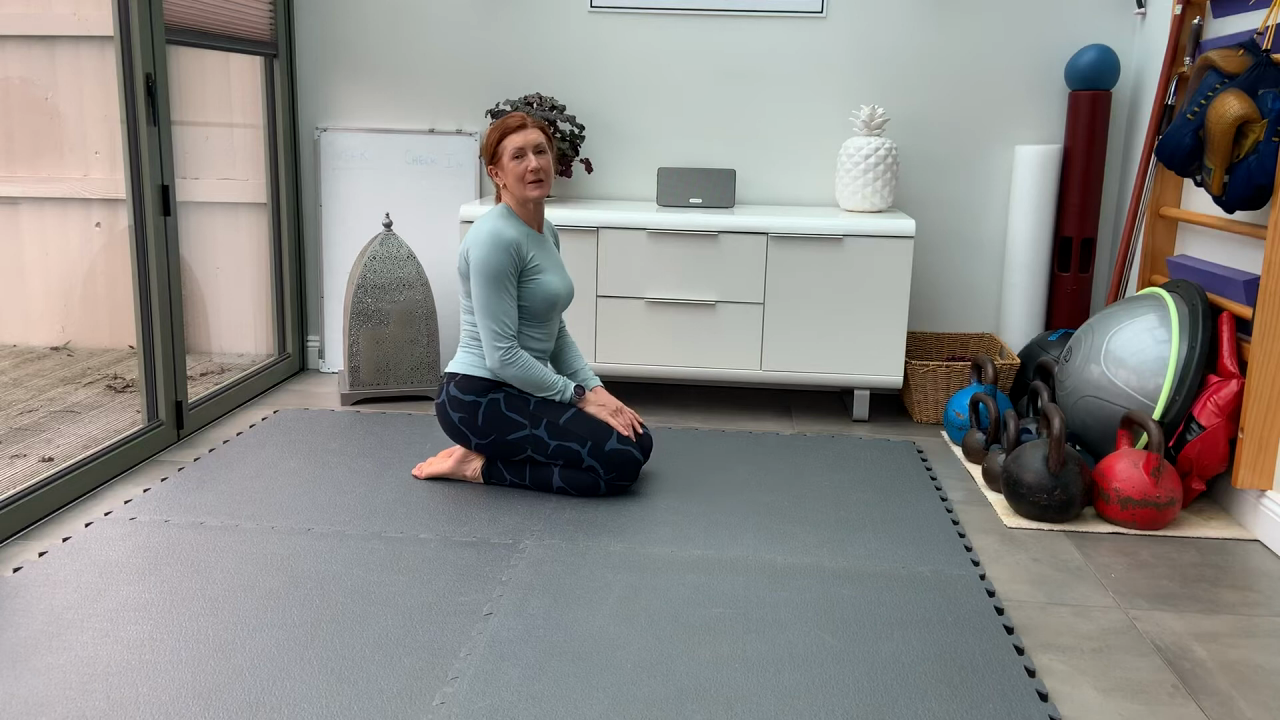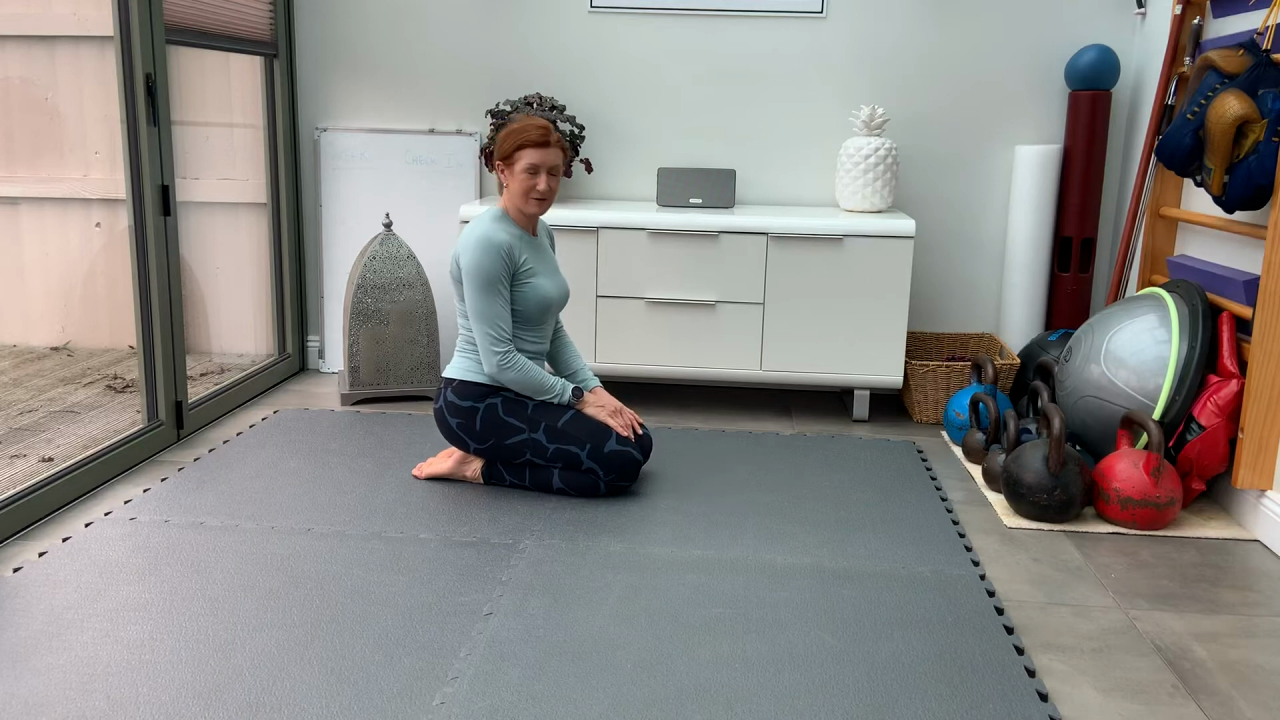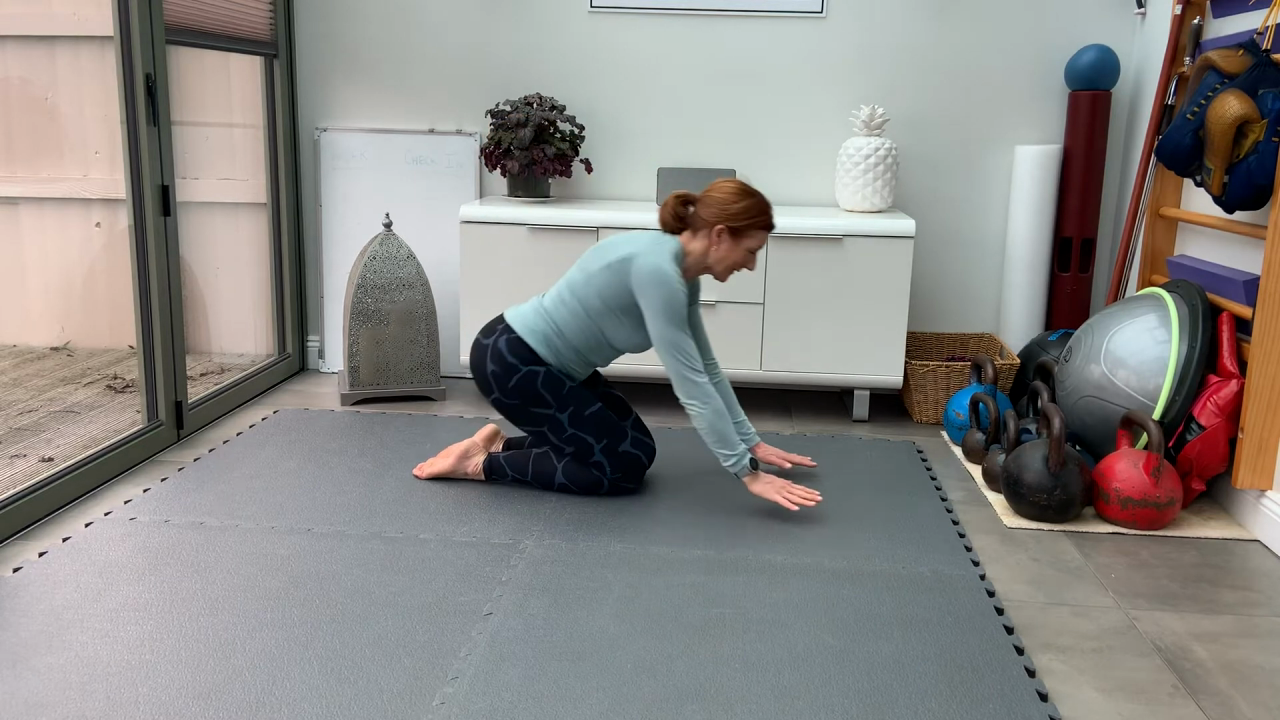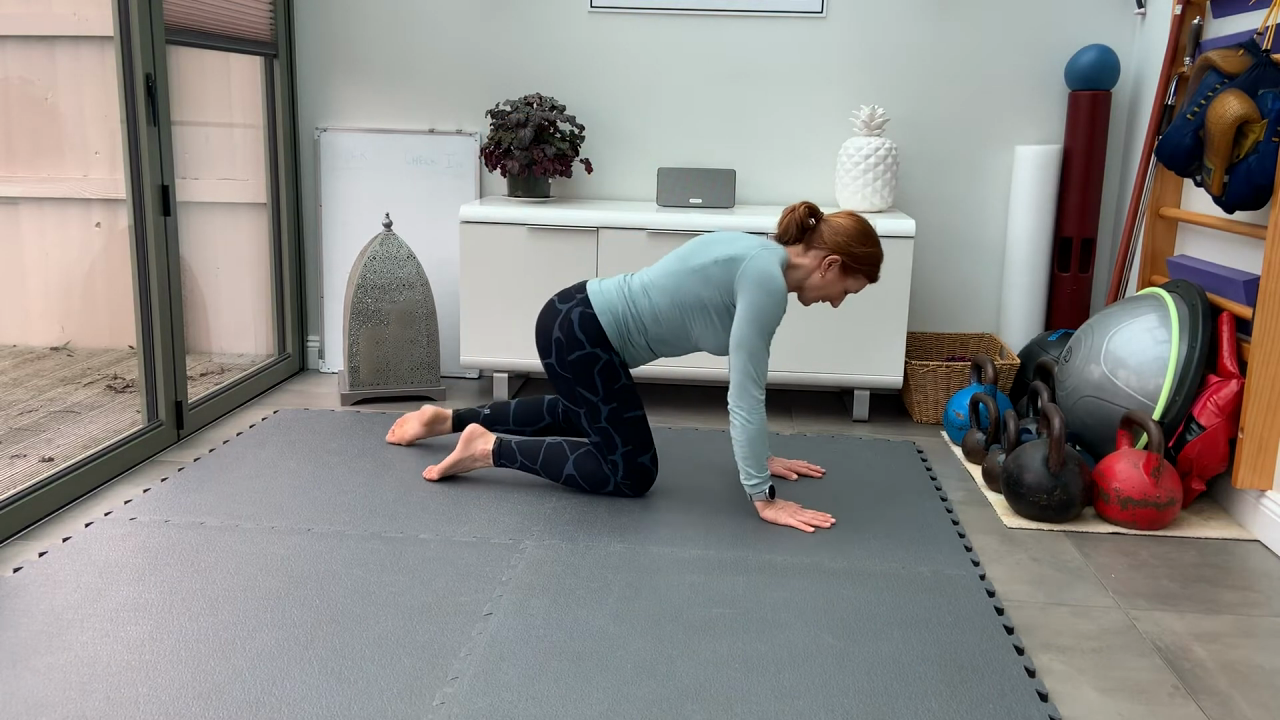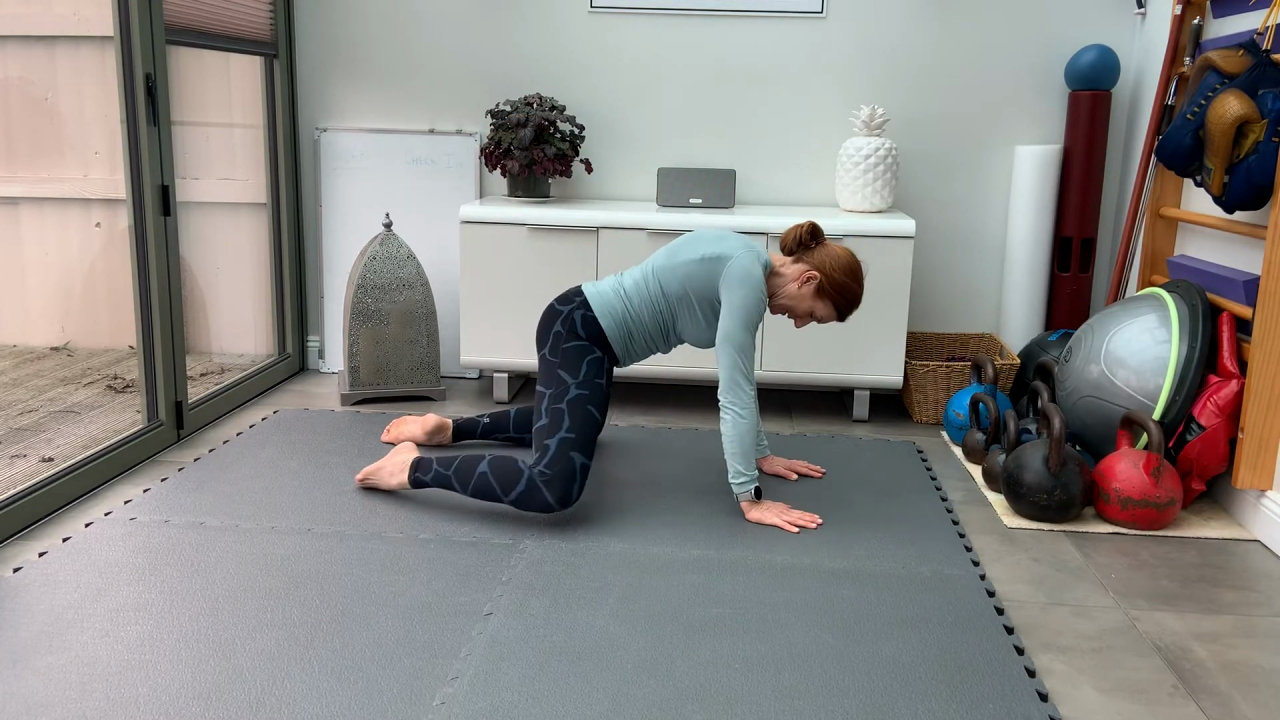
dt=1s
person 1, frame 1
left shoulder: (545, 231)
right shoulder: (495, 238)
left elbow: (555, 331)
right elbow: (502, 356)
left wrist: (595, 389)
right wrist: (579, 396)
left hip: (516, 393)
right hip: (480, 399)
left knee: (637, 443)
right knee: (620, 462)
left ankle: (486, 451)
right ankle: (479, 465)
person 1, frame 2
left shoulder: (539, 233)
right shoulder: (487, 241)
left elbow: (552, 332)
right elbow: (498, 359)
left wrist: (593, 389)
right wrist: (577, 398)
left hip: (517, 394)
right hip: (478, 403)
left knee: (636, 442)
right knee: (620, 462)
left ankle: (485, 453)
right ankle: (479, 467)
person 1, frame 3
left shoulder: (681, 271)
right shoulder: (657, 269)
left elbow: (706, 369)
right elbow: (691, 385)
left wrist: (751, 443)
right wrist: (747, 472)
left hip: (546, 362)
right hip: (512, 360)
left knee: (637, 449)
right knee: (623, 468)
left ankle: (503, 444)
right ankle: (483, 464)
person 1, frame 4
left shoulder: (759, 260)
right shoulder: (767, 279)
left elbow: (743, 376)
right elbow: (746, 395)
left wrist: (759, 456)
right wrist: (762, 498)
left hip: (581, 321)
right hip: (579, 334)
left knee: (578, 415)
right knee: (632, 472)
left ankle: (450, 420)
right ankle: (489, 448)
person 1, frame 5
left shoulder: (745, 268)
right shoulder: (747, 276)
left elbow: (740, 380)
right elbow: (734, 392)
left wrist: (761, 454)
right wrist: (749, 499)
left hip: (584, 327)
right hip: (578, 331)
left knee: (576, 425)
right knee: (554, 486)
left ankle: (449, 428)
right ankle: (414, 466)
